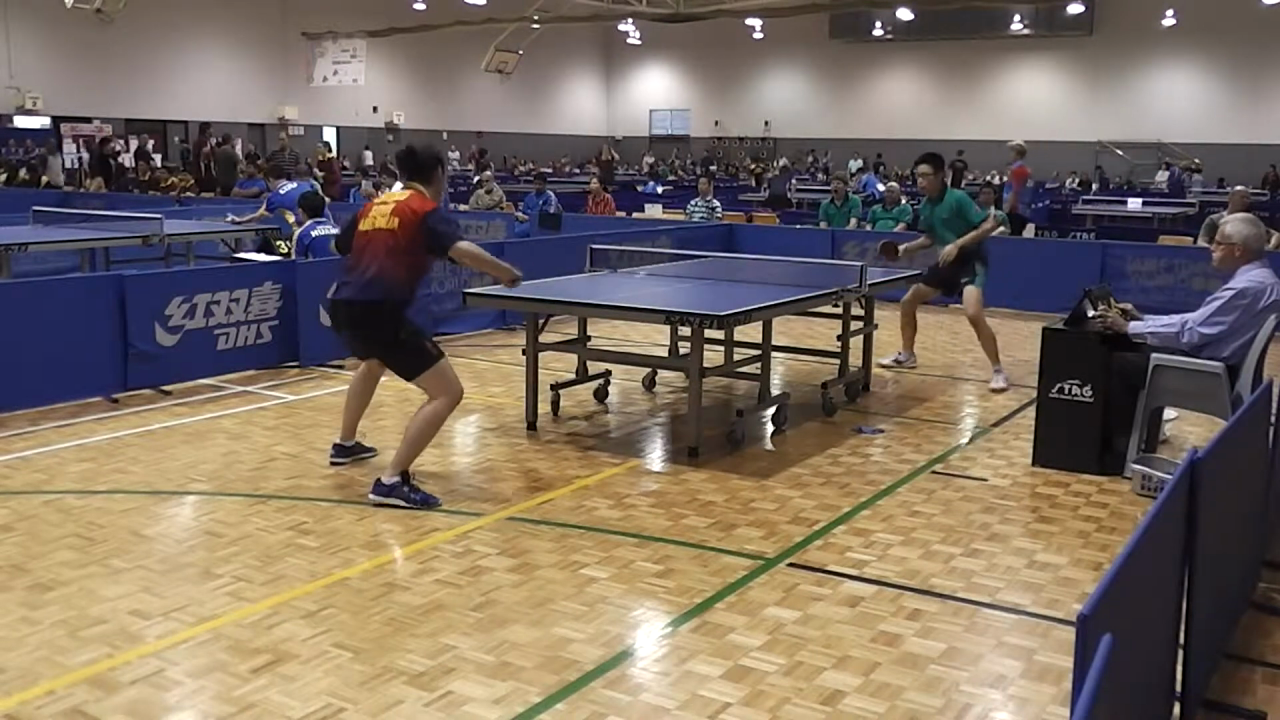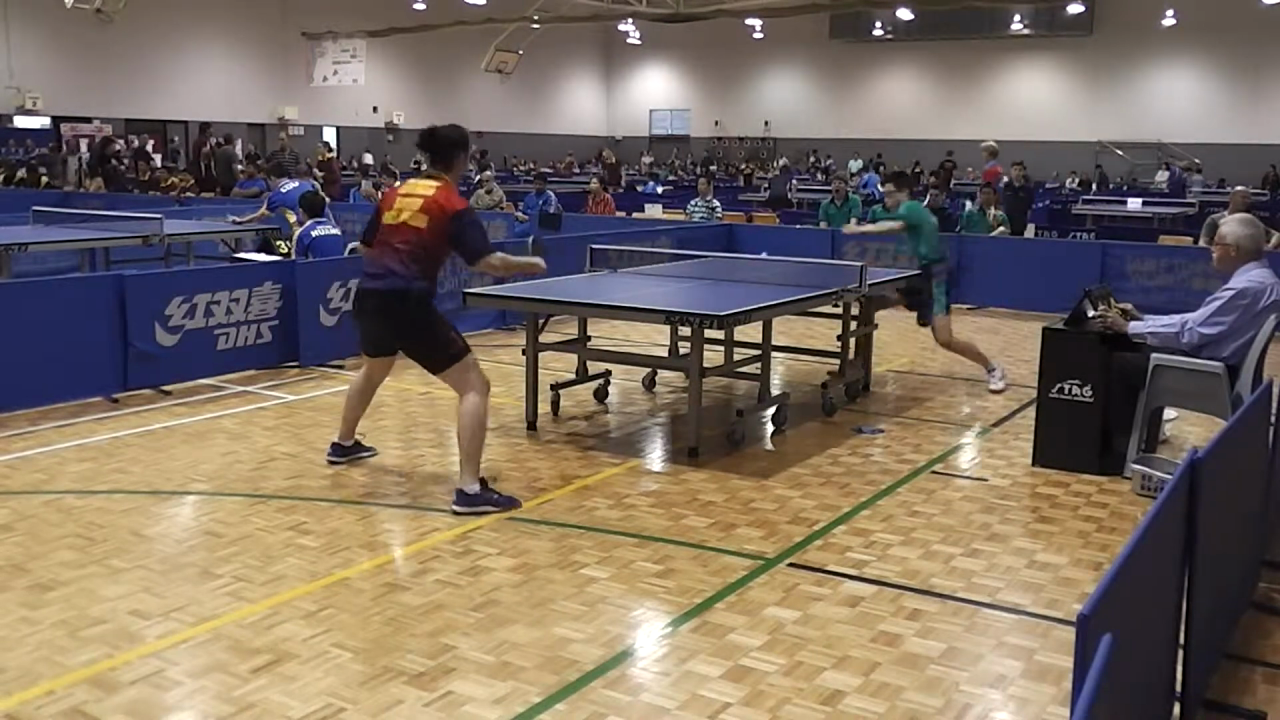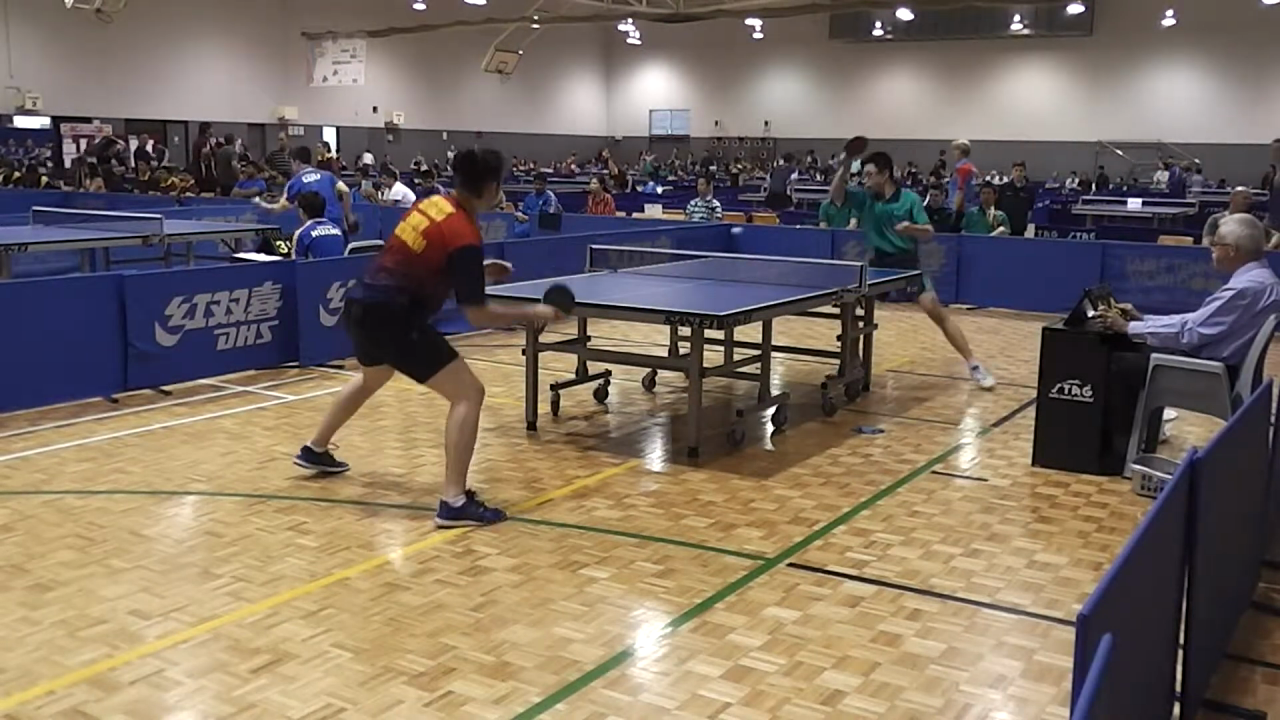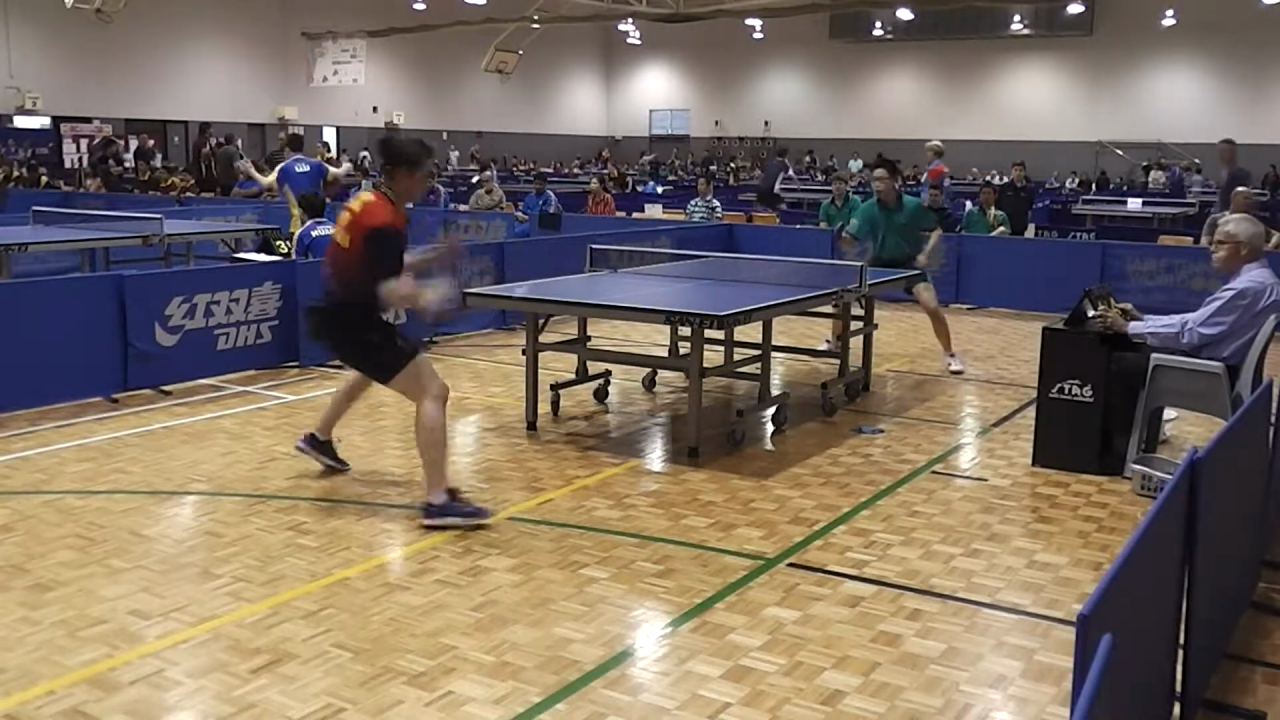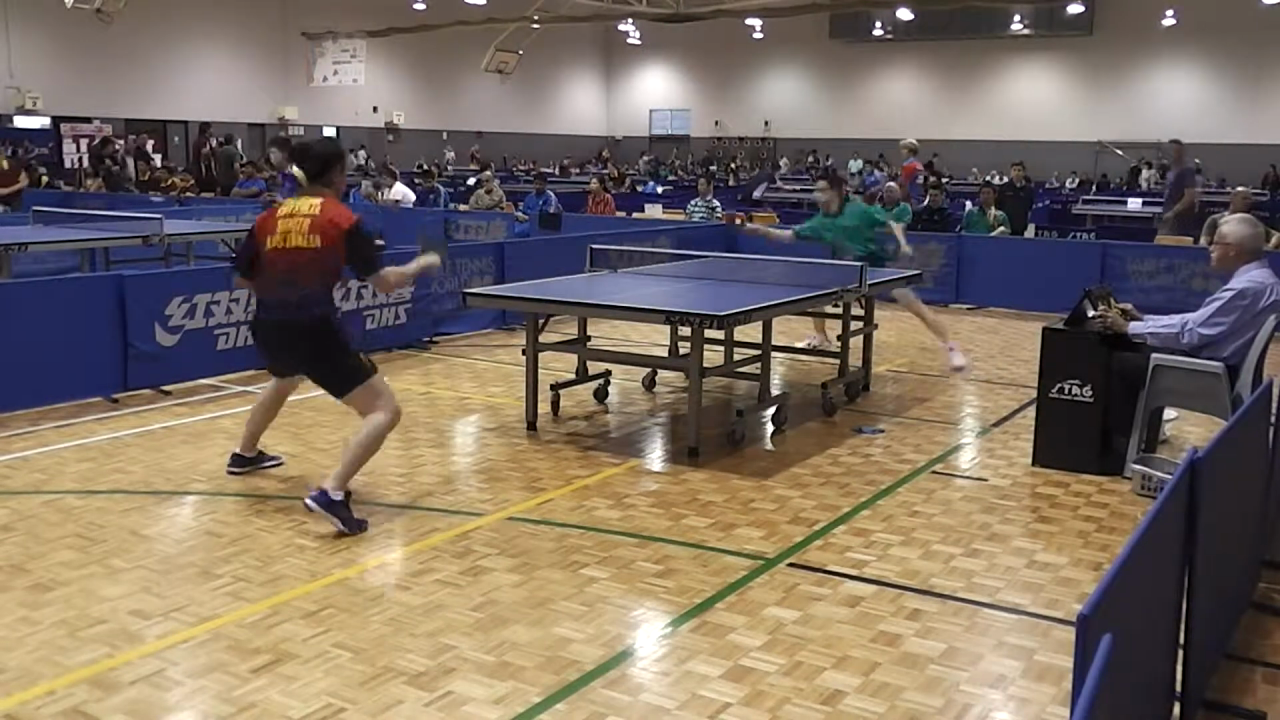
dt=0.4s
person 1, frame 1
left shoulder: (375, 204)
right shoulder: (426, 210)
left elbow: (342, 247)
right elbow: (463, 251)
right wrist: (508, 272)
left hip: (344, 307)
right hip: (379, 311)
left knee: (372, 365)
right knee: (447, 392)
left ankle: (345, 444)
right ankle: (391, 481)
person 1, frame 2
left shoulder: (394, 194)
right shoulder: (453, 206)
left elbow: (368, 246)
right elbow: (489, 263)
right wrist: (529, 264)
left hip: (368, 298)
right hip: (407, 305)
left knee: (375, 369)
right knee: (474, 387)
left ankle: (343, 443)
right ankle: (469, 488)
person 1, frame 3
left shoulder: (434, 203)
right shoulder: (463, 238)
right elbow: (477, 314)
left wrist: (482, 269)
right wrist: (533, 314)
left hip: (363, 307)
right hip: (388, 320)
left knee: (373, 376)
right knee: (468, 392)
left ankle: (315, 450)
right ankle: (454, 501)
person 1, frame 4
left shoulder: (368, 202)
right shoulder: (384, 220)
right elbow: (389, 290)
left wrist: (432, 258)
right wrist: (424, 297)
left hip: (334, 311)
right hip: (351, 320)
left knee: (369, 370)
right knee: (432, 391)
left ankle: (318, 438)
right ankle: (439, 500)
person 1, frame 5
left shoulder: (268, 218)
right shoulder: (343, 220)
left elbow: (242, 277)
right elbow: (383, 281)
right wrist: (422, 263)
left hip: (267, 327)
right hip: (312, 332)
left knee: (283, 381)
right knee: (385, 411)
left ankle: (245, 453)
right ankle: (332, 492)
person 2, frame 1
left shoulder: (1248, 287)
right shoulder: (1258, 278)
left elbow: (1189, 331)
right elbow: (1197, 320)
left wrist: (1128, 327)
right wrist: (1142, 318)
right hip: (1216, 364)
left knee: (1120, 363)
right knee: (1139, 352)
left ankle: (1123, 448)
right ankle: (1141, 441)
person 2, frame 2
left shoulder: (1247, 288)
right shoulder: (1258, 279)
left elbow: (1190, 331)
right elbow: (1198, 320)
left wrist: (1128, 327)
right wrist: (1143, 318)
right hip: (1217, 365)
left knee: (1120, 363)
right knee: (1142, 352)
left ankle: (1122, 448)
right ankle: (1140, 440)
person 2, frame 3
left shoulder: (1248, 288)
right shoulder: (1258, 279)
left elbow: (1189, 332)
right elbow: (1197, 320)
left wrist: (1128, 327)
right wrist: (1142, 318)
right hip: (1216, 365)
left knee: (1120, 364)
right knee: (1142, 352)
left ankle: (1123, 447)
right ankle: (1140, 440)
person 2, frame 4
left shoulder: (1248, 288)
right shoulder: (1257, 279)
left elbow: (1189, 331)
right elbow: (1197, 320)
left wrist: (1128, 327)
right wrist: (1143, 318)
right hip: (1216, 365)
left knee: (1120, 364)
right knee: (1142, 352)
left ankle: (1123, 447)
person 2, frame 5
left shoulder: (1248, 287)
right shoulder: (1257, 279)
left elbow: (1190, 332)
right elbow: (1197, 320)
left wrist: (1128, 327)
right wrist: (1142, 318)
left knee: (1120, 364)
right knee: (1139, 352)
left ankle: (1123, 445)
right ankle: (1139, 438)
person 3, frame 1
left shoulder: (958, 198)
right shoulder: (925, 205)
left elbow: (989, 225)
left wrist: (957, 245)
right wrist: (906, 246)
left hip: (970, 260)
right hip: (945, 263)
left knee: (973, 314)
right knee: (908, 303)
left ankle: (998, 370)
right ankle: (907, 355)
person 3, frame 2
left shoulder: (910, 207)
right shoulder: (917, 212)
left elbow: (897, 225)
left wrist: (862, 228)
left hip: (931, 276)
right hip: (919, 276)
left knee: (945, 339)
left ankle: (993, 369)
person 3, frame 3
left shoulder: (909, 199)
right shoulder: (867, 196)
left elbow: (928, 232)
right elbow: (835, 194)
left wrist: (913, 229)
right wrist: (844, 169)
left hip: (907, 262)
right hip: (880, 262)
left knee: (937, 314)
left ankle: (974, 365)
person 3, frame 4
left shoulder: (913, 206)
right shoulder: (868, 209)
left elbow: (935, 230)
right elbow: (853, 237)
left wrist: (925, 253)
right wrist: (843, 236)
left hip: (909, 263)
right hip: (881, 262)
left knee: (931, 306)
left ankle: (950, 355)
person 3, frame 5
left shoulder: (858, 209)
right shoulder: (819, 222)
left elbow: (891, 223)
right elbow: (789, 235)
left wrist: (903, 243)
right wrist: (758, 229)
left hip: (878, 263)
left knee: (914, 306)
left ankle: (951, 348)
right ankle: (821, 338)
